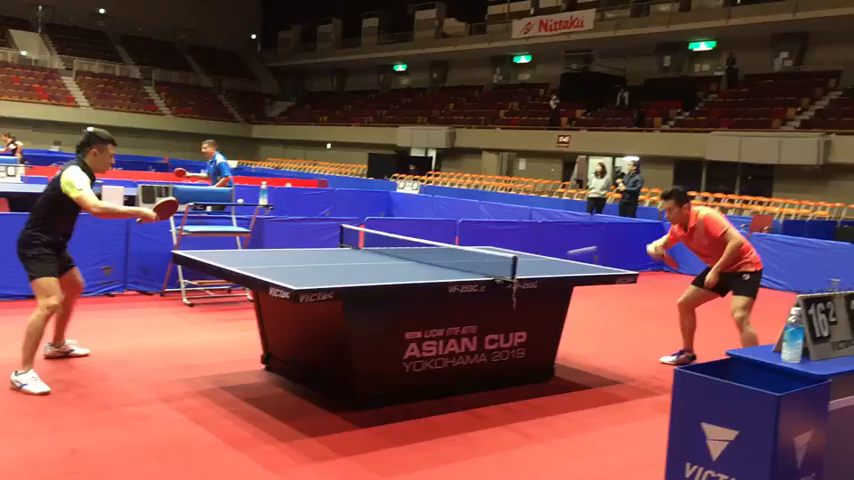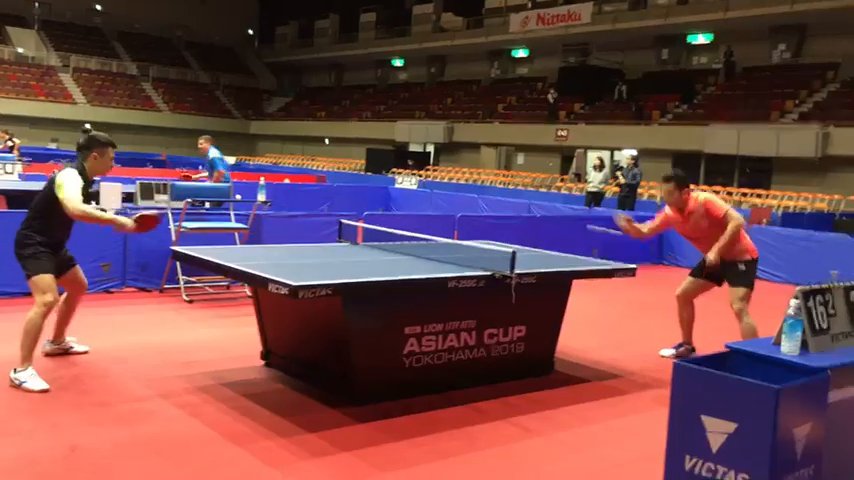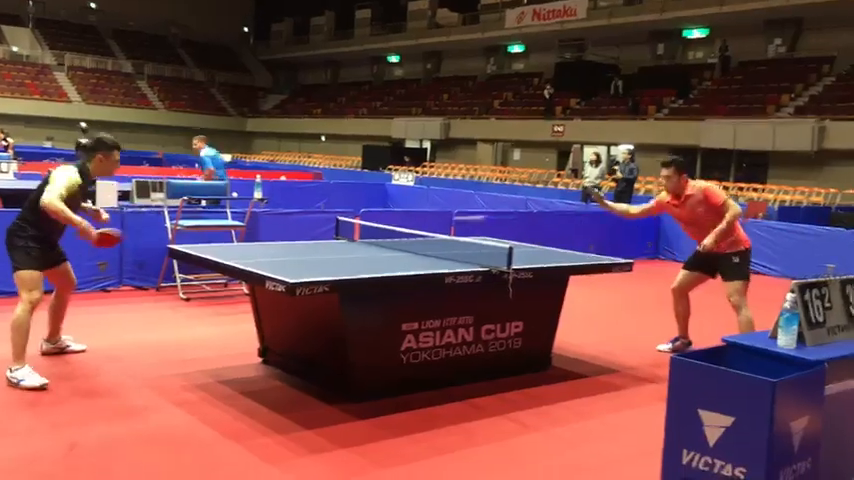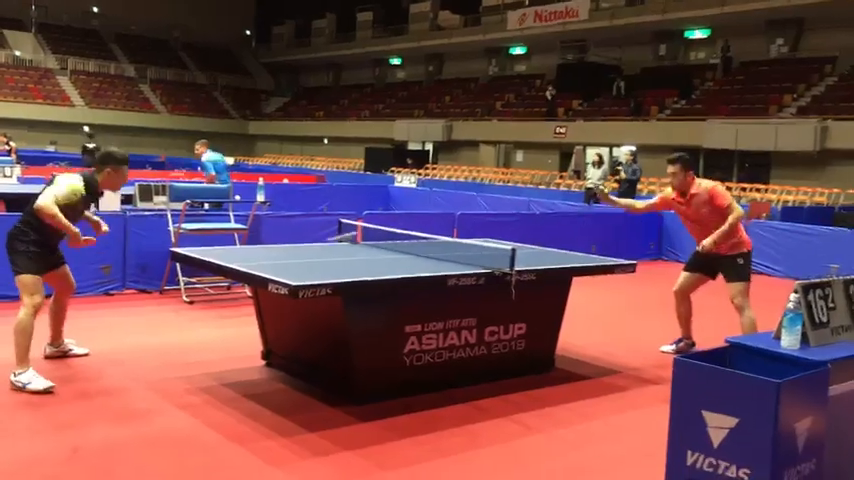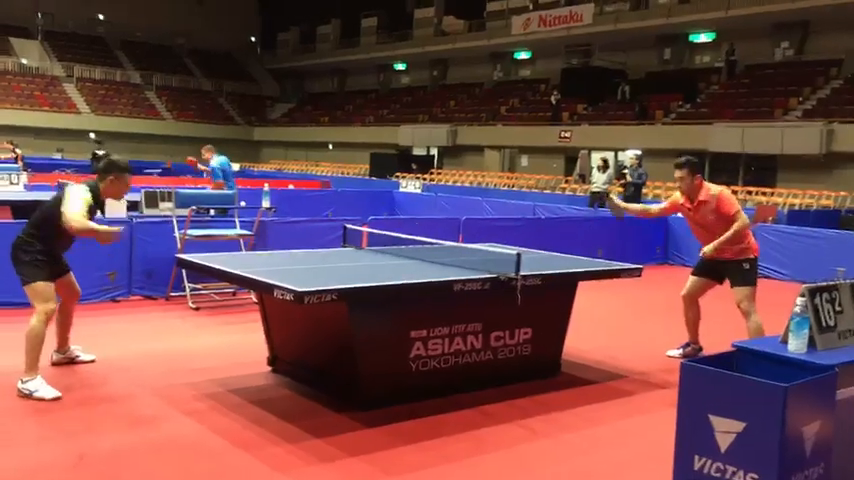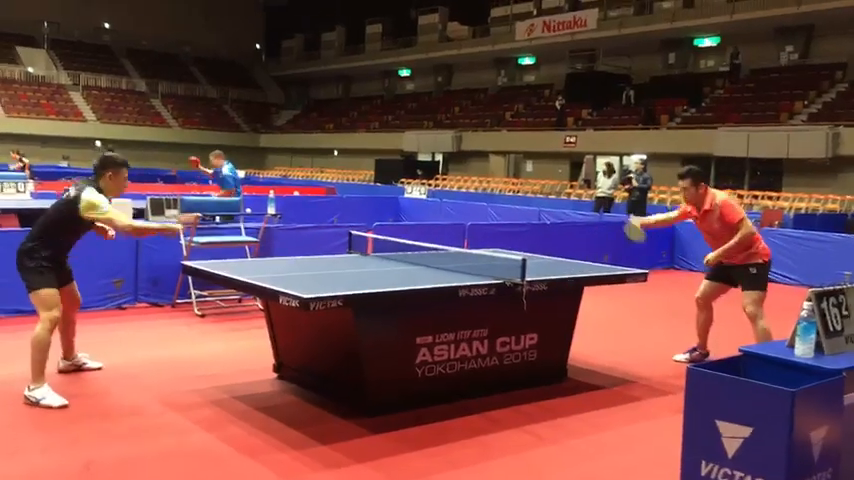
dt=0.1s
person 1, frame 1
left shoulder: (80, 173)
right shoulder: (75, 173)
right elbow: (94, 207)
left wrist: (110, 210)
right wrist: (135, 211)
left hip: (54, 245)
right hip: (37, 245)
left knee: (74, 289)
right knee: (51, 303)
left ankle: (57, 345)
right ankle: (23, 373)
person 1, frame 2
left shoulder: (79, 176)
right shoulder: (70, 176)
right elbow: (75, 211)
left wrist: (102, 213)
right wrist: (115, 220)
left hip: (52, 245)
right hip: (33, 244)
left knee: (78, 287)
right knee: (46, 300)
left ankle: (57, 342)
right ankle: (22, 370)
person 1, frame 3
left shoulder: (85, 177)
right shoulder: (70, 174)
right elbow: (49, 203)
left wrist: (92, 210)
right wrist: (83, 226)
left hip: (45, 239)
right hip: (24, 238)
left knee: (67, 285)
right knee: (32, 297)
left ankle: (53, 340)
right ankle: (17, 369)
person 1, frame 4
left shoulder: (91, 187)
right shoulder: (74, 183)
right elbow: (42, 206)
left wrist: (93, 220)
right wrist: (72, 231)
left hip: (45, 243)
right hip: (25, 242)
left knee: (66, 288)
right knee: (33, 302)
left ankle: (56, 344)
right ankle: (21, 372)
person 1, frame 5
left shoulder: (93, 196)
right shoulder: (80, 192)
right elbow: (72, 223)
left wrist: (99, 233)
right wrist: (107, 232)
left hip: (48, 252)
right hip: (32, 252)
left knee: (71, 296)
right knee: (46, 309)
left ankle: (63, 351)
right ankle: (29, 379)
person 1, frame 6
left shoulder: (84, 189)
right shoulder: (91, 196)
right elbow: (125, 226)
left wrist: (99, 228)
right wrist: (165, 228)
left hip: (51, 256)
right hip: (34, 258)
left knee: (72, 305)
right knee: (51, 316)
left ankle: (69, 359)
right ankle: (36, 388)
person 2, frame 1
left shoulder: (706, 217)
right shoulder: (678, 227)
left elbow: (736, 241)
right elbow: (662, 243)
left wrist: (715, 271)
right wrist: (654, 249)
left hip: (744, 266)
right hip: (721, 270)
left knee: (739, 316)
right knee: (684, 304)
right ankle: (687, 353)
person 2, frame 2
left shoulder: (705, 201)
right shoulder: (671, 213)
left elbow: (738, 222)
right elbow: (646, 231)
left wrist: (718, 249)
right wrist: (630, 226)
left hip: (741, 255)
right hip: (713, 258)
left knee: (739, 308)
right knee: (683, 296)
right ankle: (687, 345)
person 2, frame 3
left shoulder: (703, 190)
right shoulder: (666, 200)
left elbow: (735, 211)
right elbow: (636, 211)
left wrist: (715, 236)
right wrist: (607, 205)
left hip: (733, 248)
right hip: (705, 250)
left knee: (737, 301)
right knee: (678, 289)
right ankle: (683, 339)
person 2, frame 4
left shoulder: (709, 189)
right shoulder: (671, 196)
left elbow: (738, 214)
right elbow: (641, 206)
left wrist: (715, 238)
right wrist: (611, 200)
left hip: (735, 250)
right hip: (707, 251)
left knee: (740, 302)
right knee: (680, 291)
right ankle: (687, 340)
person 2, frame 5
left shoulder: (718, 194)
right shoulder: (681, 199)
left elbow: (744, 223)
right elbow: (654, 210)
left wrist: (717, 244)
right wrist: (622, 206)
left hip: (741, 253)
right hip: (715, 256)
left knee: (746, 307)
right knee: (688, 296)
right ankle: (694, 346)
person 2, frame 6
left shoulder: (722, 202)
right shoulder: (691, 206)
left elbow: (749, 231)
right elbow: (669, 217)
left wrist: (718, 253)
right wrist: (641, 222)
left hip: (752, 258)
right hip: (727, 260)
left knee: (752, 310)
right knee: (701, 299)
right ankle: (701, 350)
